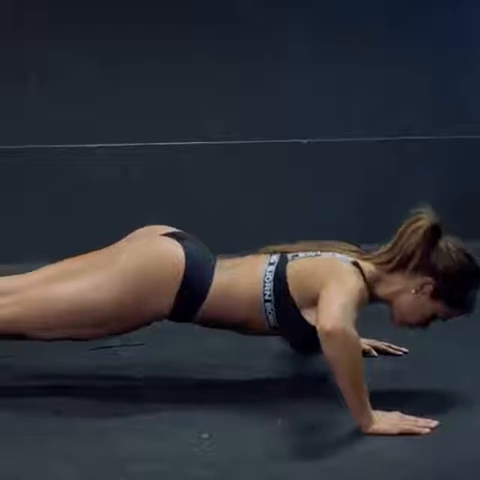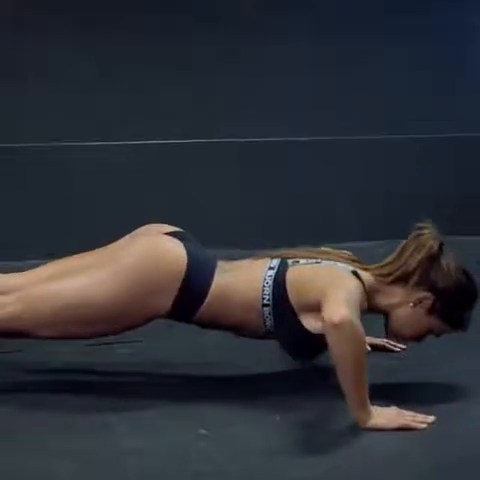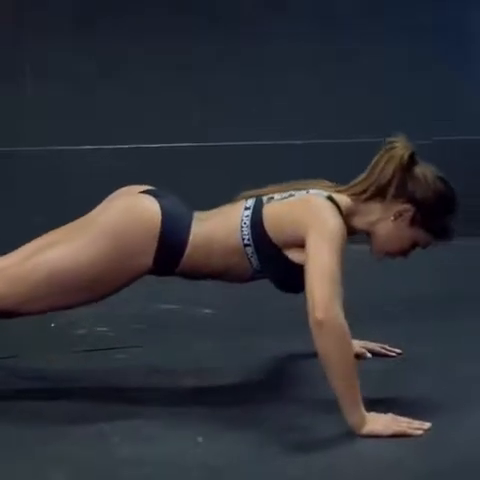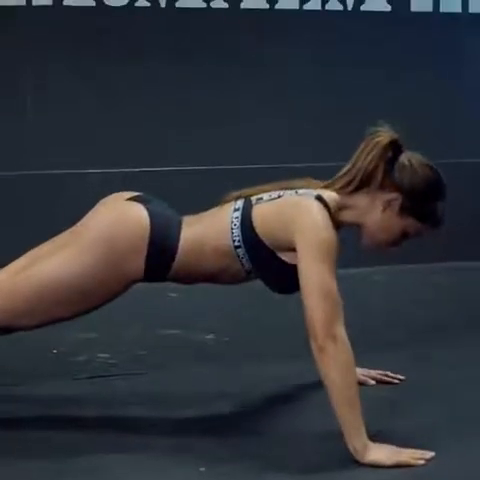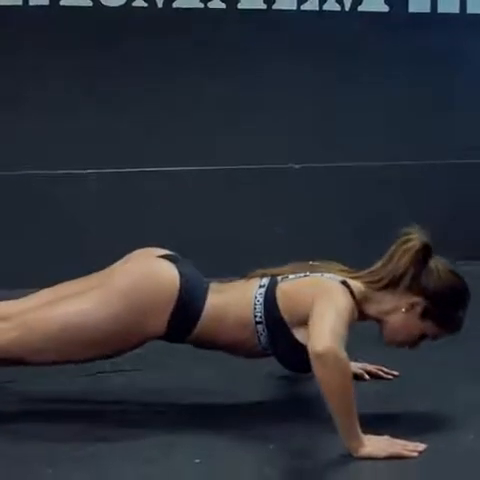
dt=1s
person 1, frame 1
left shoulder: (354, 260)
right shoulder: (351, 280)
right elbow: (332, 328)
left wrist: (346, 339)
right wrist: (367, 418)
left hip: (165, 250)
right hip: (161, 279)
person 1, frame 2
left shoulder: (353, 269)
right shoulder: (351, 287)
right elbow: (338, 322)
left wrist: (347, 338)
right wrist: (365, 414)
left hip: (166, 248)
right hip: (163, 275)
person 1, frame 3
left shoulder: (330, 202)
right shoulder: (328, 220)
right elbow: (324, 317)
left wrist: (337, 343)
right wrist: (360, 419)
left hip: (145, 214)
right hip: (140, 234)
person 1, frame 4
left shoulder: (319, 205)
right shoulder: (316, 222)
right elbow: (326, 335)
left wrist: (340, 367)
right wrist: (362, 447)
left hip: (136, 220)
right hip: (129, 240)
person 1, frame 5
left shoulder: (346, 283)
right shoulder: (341, 299)
right elbow: (323, 351)
left wrist: (337, 365)
right wrist: (357, 442)
left hip: (159, 272)
right hip: (155, 298)
